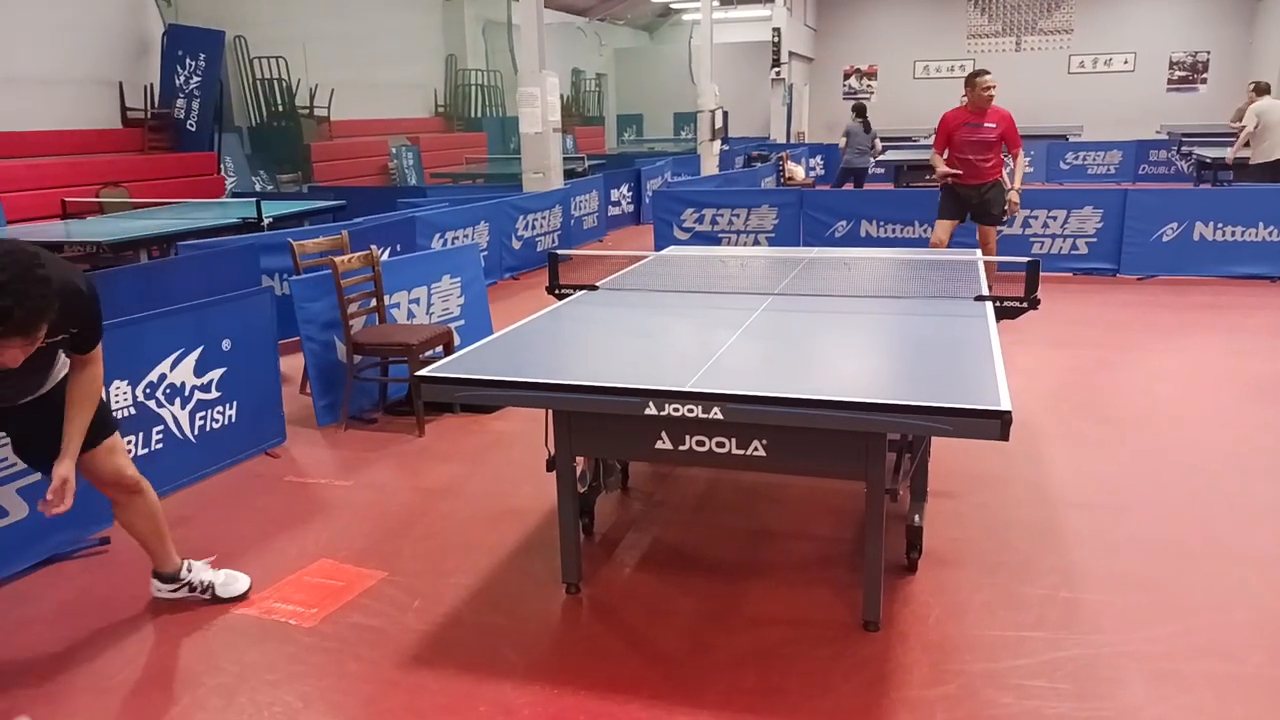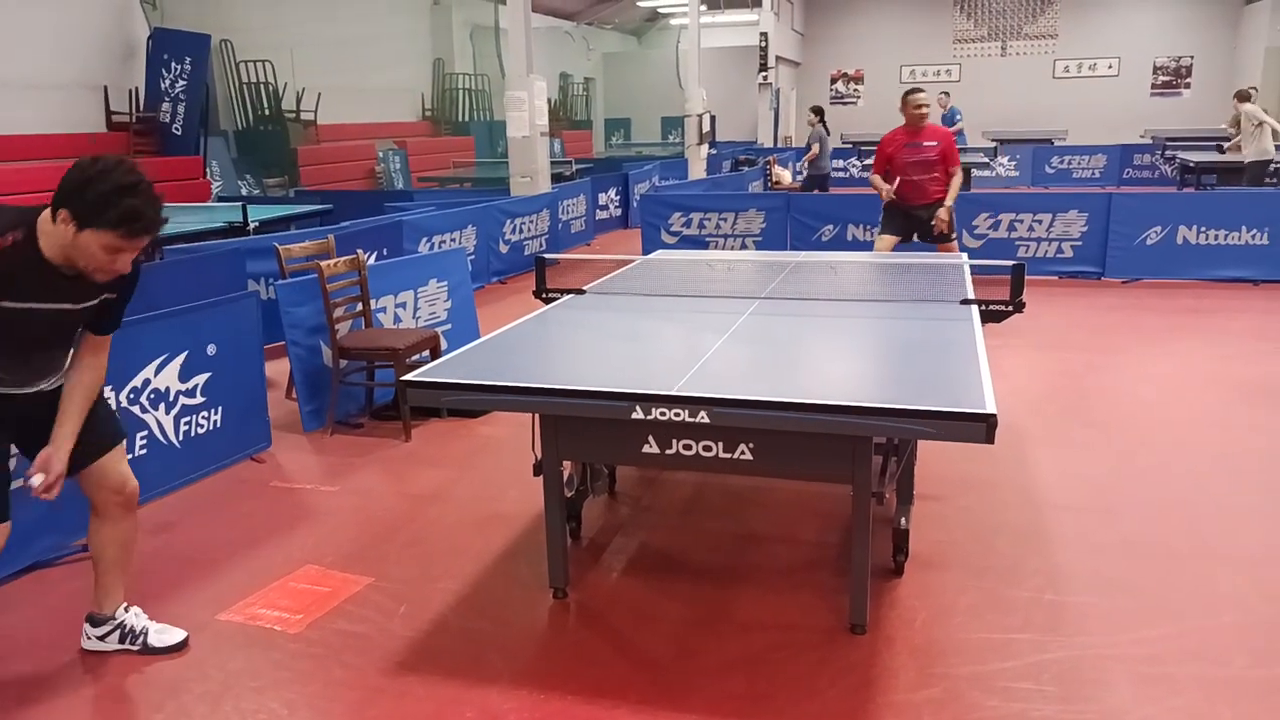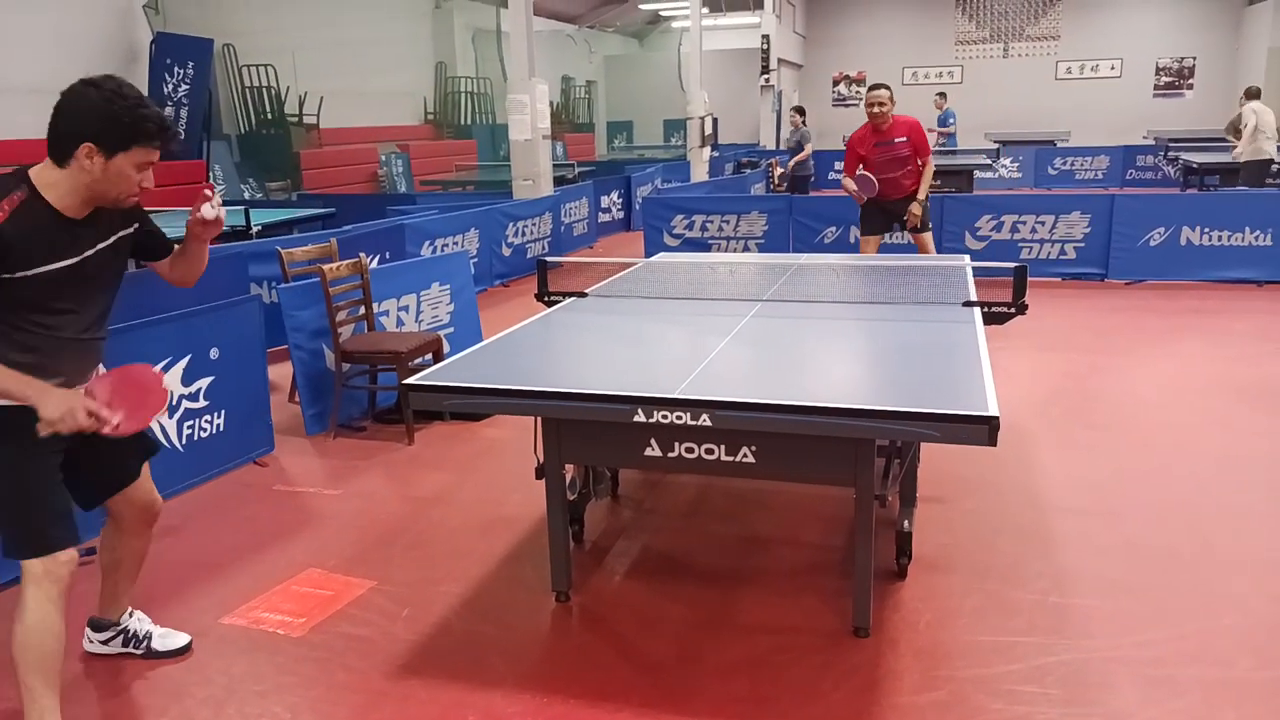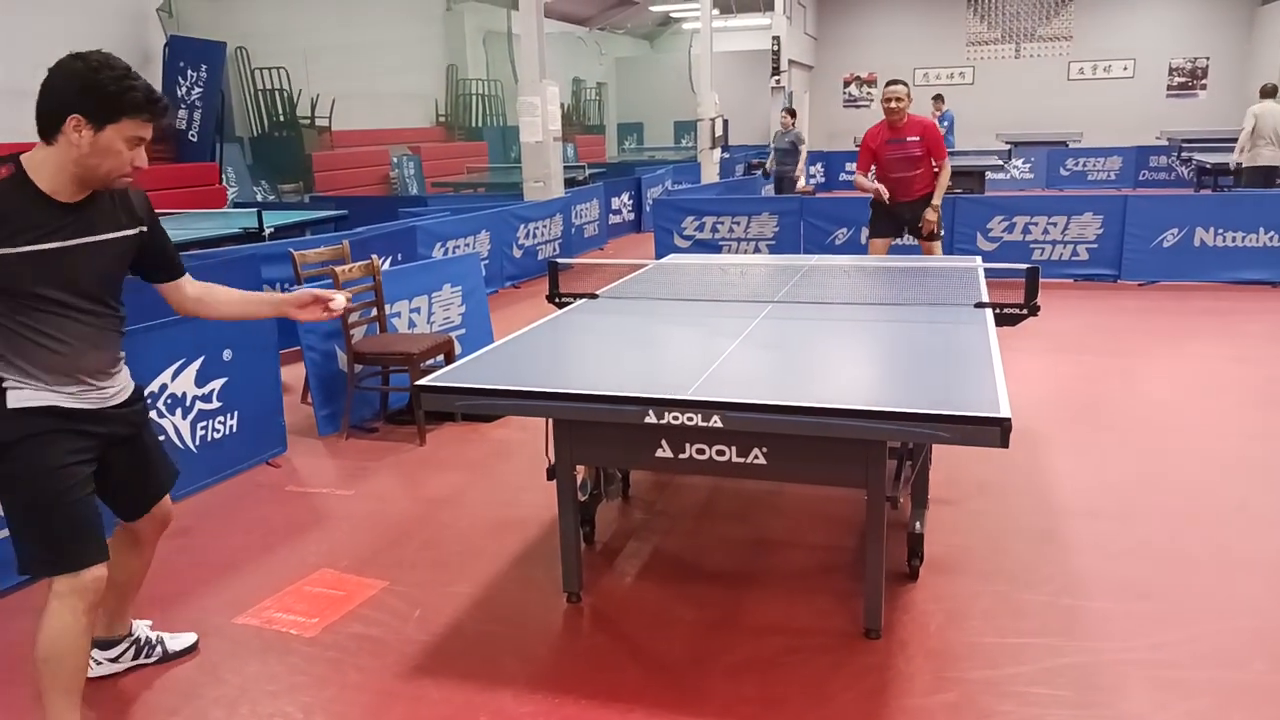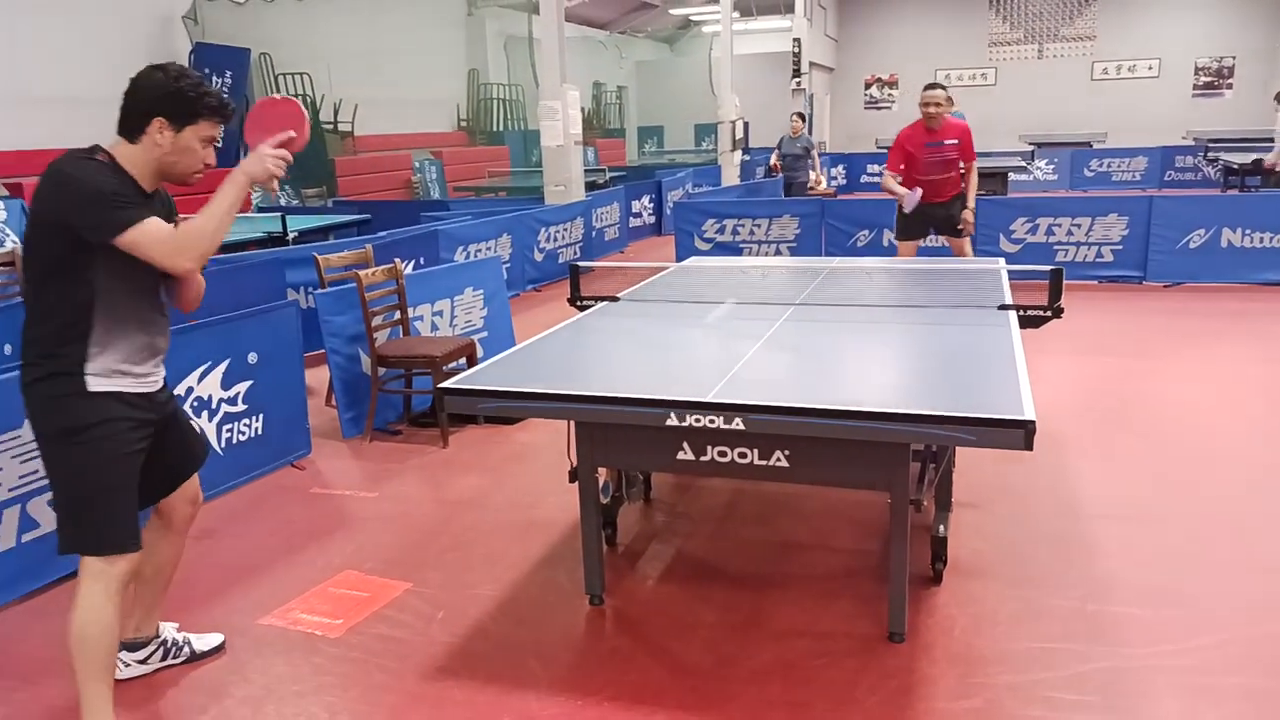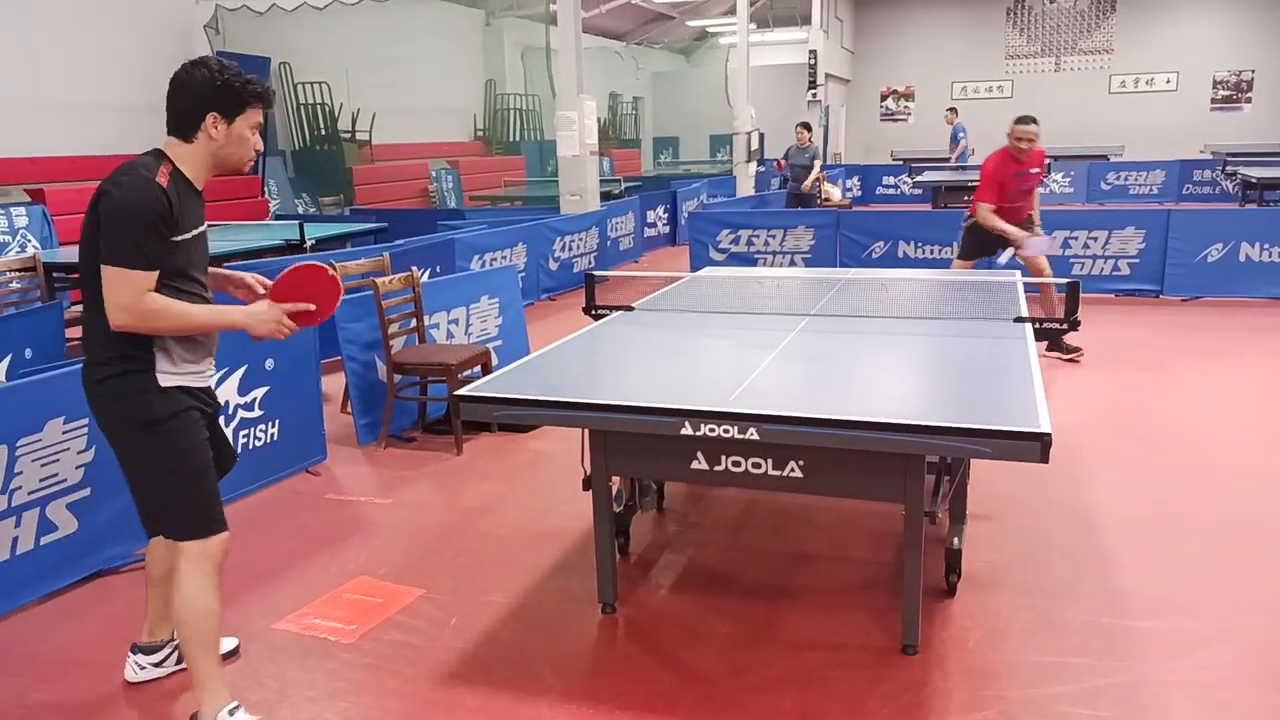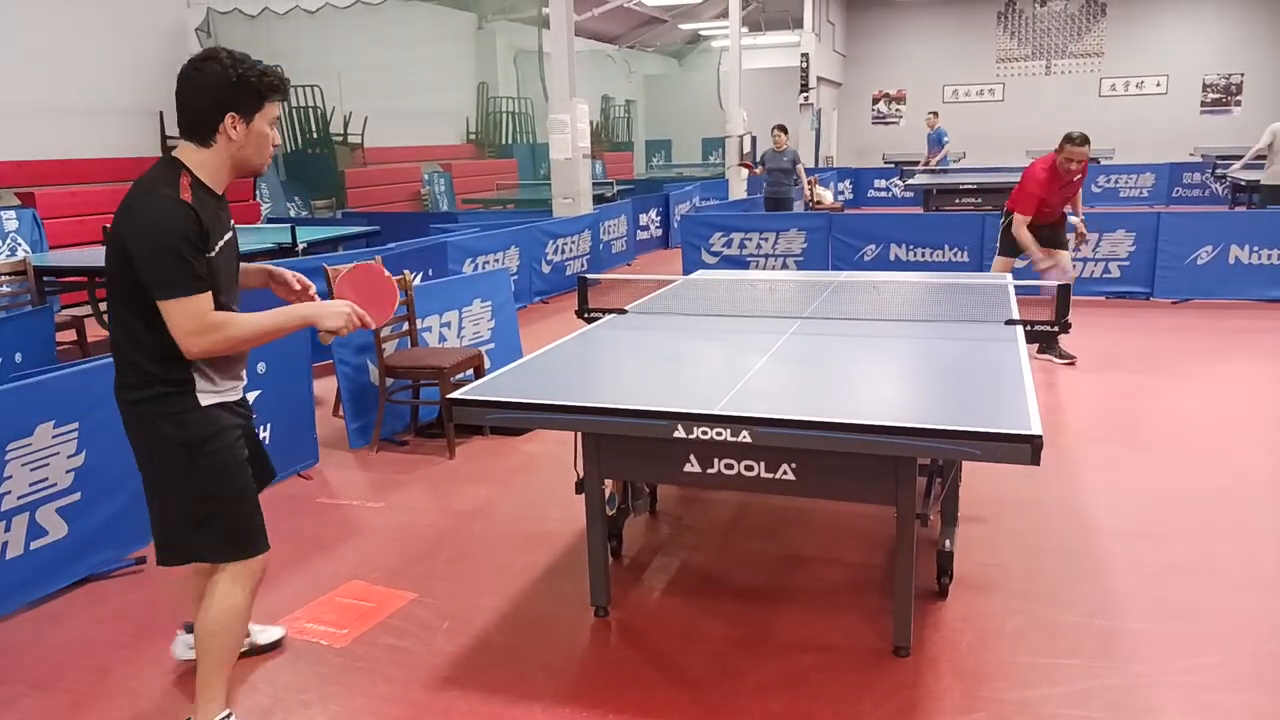
dt=0.4s
person 1, frame 1
left shoulder: (72, 293)
left elbow: (83, 363)
left wrist: (68, 457)
left hip: (44, 387)
left knee: (123, 479)
left ankle: (172, 573)
person 1, frame 2
left shoulder: (119, 267)
left elbow: (94, 351)
left wrist: (60, 444)
left hip: (53, 384)
left knee: (119, 491)
left ankle: (107, 621)
person 1, frame 3
left shoulder: (116, 213)
left elbow: (179, 270)
left wrist: (200, 236)
left hip: (83, 394)
left knee: (139, 507)
right knee: (52, 565)
left ankle: (110, 627)
person 1, frame 4
left shoulder: (128, 206)
left elbow: (186, 295)
left wrist: (290, 304)
left hip: (113, 400)
left knee: (150, 520)
right knee: (81, 579)
left ankle: (109, 643)
person 1, frame 5
left shoulder: (150, 196)
right shoulder: (80, 180)
left elbow: (187, 292)
right elbow: (180, 255)
left wrist: (186, 271)
right wrist: (244, 178)
left hip: (138, 384)
right hip: (81, 396)
left knee: (178, 503)
right knee: (112, 561)
left ankle: (140, 641)
person 1, frame 6
left shoulder: (181, 188)
right shoulder: (141, 192)
right elbow: (126, 309)
left wrist: (225, 281)
right wrist: (240, 317)
left hip: (175, 384)
right hip: (143, 390)
left knee: (179, 519)
right knee: (204, 541)
left ankle: (152, 646)
person 1, frame 7
left shoulder: (202, 191)
right shoulder: (164, 211)
right elbow: (199, 336)
left wrist: (266, 275)
right wrist: (310, 315)
left hip: (211, 398)
right hip: (179, 409)
left knee: (239, 510)
right knee: (241, 558)
left ankle: (201, 631)
person 2, frame 1
left shoulder: (1003, 117)
right shoulder: (950, 119)
left elbow: (1017, 155)
right elbow: (936, 153)
left wrist: (1015, 188)
right wrist: (940, 167)
left hip: (989, 188)
right hip: (955, 187)
left knee: (988, 246)
right knee: (937, 242)
person 2, frame 2
left shoulder: (943, 135)
right shoulder: (889, 141)
left elbow: (956, 174)
right elbow: (875, 175)
left wrist: (946, 206)
right wrist: (882, 188)
left hip: (936, 206)
right hip: (900, 207)
person 2, frame 3
left shoulder: (911, 126)
right shoulder: (857, 139)
left elbow: (928, 164)
right elbow: (847, 177)
left wrist: (919, 200)
right wrist: (853, 190)
left hip: (911, 197)
right hip: (876, 201)
left knee: (929, 254)
person 2, frame 4
left shoulder: (927, 127)
right shoulder: (872, 135)
left elbow: (944, 168)
right elbow: (859, 176)
left wrist: (934, 206)
right wrist: (871, 187)
left hip: (923, 202)
right hip: (886, 204)
person 2, frame 5
left shoulder: (961, 130)
right shoulder: (906, 136)
left elbow: (971, 170)
right elbow: (887, 178)
left wrist: (970, 206)
right wrist: (900, 191)
left hip: (951, 202)
right hip: (914, 204)
left knee: (966, 258)
person 2, frame 6
left shoulder: (1038, 157)
right shoulder: (994, 164)
right elbow: (982, 214)
left wrist: (1035, 223)
right wrist: (1013, 233)
left hip: (1018, 219)
right hip: (985, 225)
left knee: (1044, 274)
left ankle: (1055, 341)
person 2, frame 7
left shoulder: (1080, 166)
right shoulder: (1037, 177)
right elbow: (1017, 226)
left wrist: (1078, 219)
right wrist: (1039, 258)
left hip: (1053, 220)
right hip: (1021, 223)
left knee: (1065, 276)
left ankle: (1049, 343)
